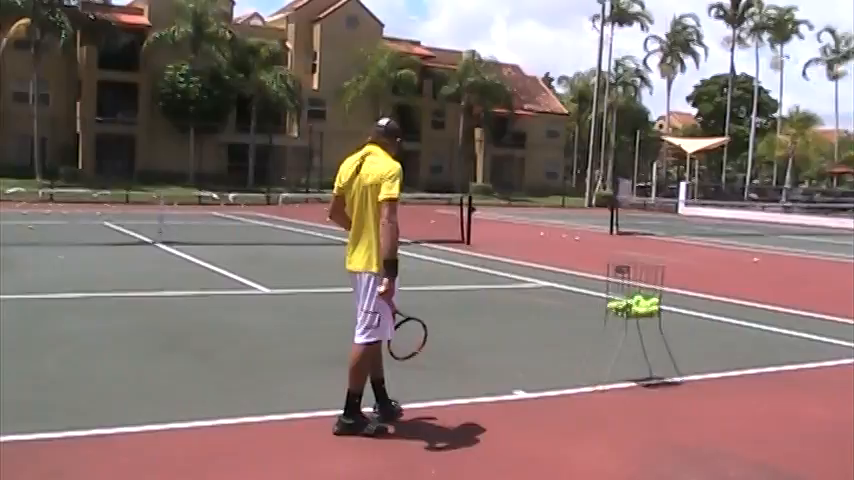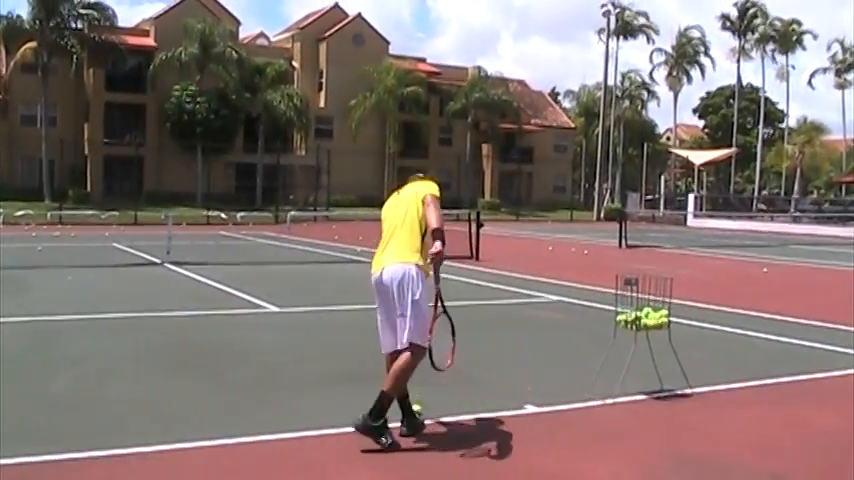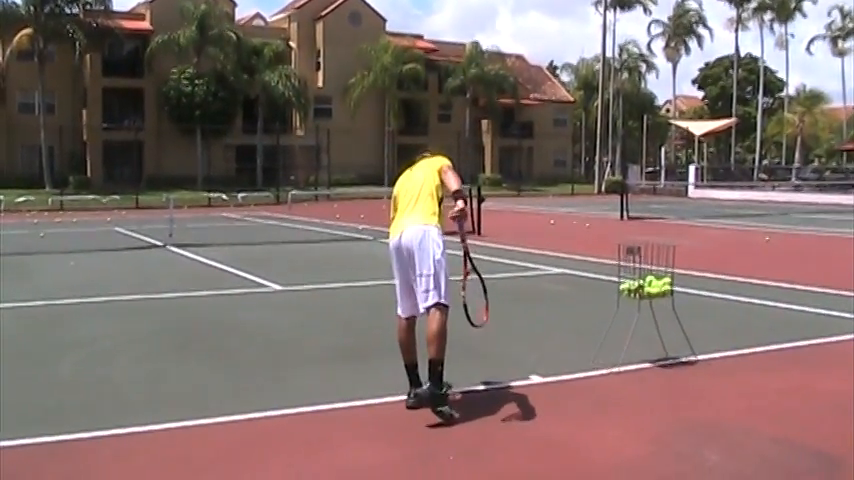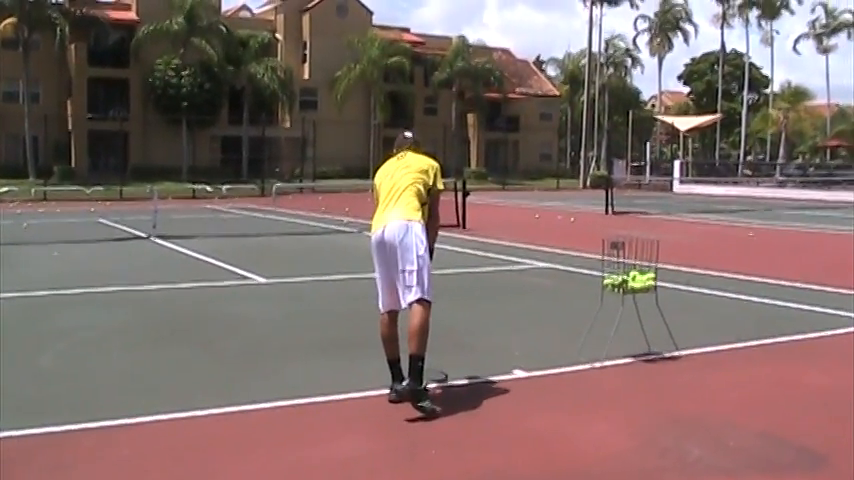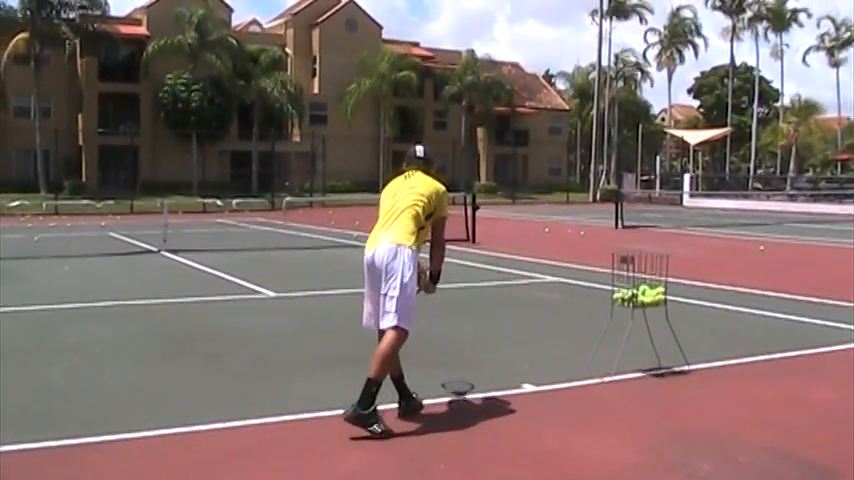
dt=1s
person 1, frame 1
left shoulder: (349, 164)
right shoulder: (389, 168)
left elbow: (335, 213)
right elbow: (388, 221)
right wrist: (390, 273)
left hip: (357, 259)
right hip: (375, 264)
left knee: (372, 335)
right knee: (367, 338)
left ankle: (382, 403)
right ankle: (350, 415)
person 1, frame 2
left shoulder: (392, 200)
right shoulder: (426, 187)
right elbow: (432, 206)
right wrist: (438, 238)
left hip: (380, 268)
right hip: (404, 268)
left knee: (394, 348)
right knee: (414, 347)
left ankle: (409, 417)
right ankle: (374, 417)
person 1, frame 3
left shoulder: (402, 179)
right shoulder: (438, 162)
right elbow: (449, 174)
right wrist: (459, 199)
left hip: (397, 236)
right hip: (423, 231)
left knee: (406, 314)
right knee: (437, 306)
left ankle: (415, 388)
right ankle: (434, 387)
person 1, frame 4
left shoulder: (383, 169)
right shoulder: (429, 164)
right elbow: (432, 215)
right wrist: (429, 249)
left hip: (379, 230)
right hip: (406, 226)
left knee: (388, 309)
right knee: (419, 302)
left ankle: (397, 382)
right ankle: (414, 383)
person 1, frame 5
left shoulder: (392, 185)
right shoulder: (437, 188)
right elbow: (437, 241)
left wrist: (417, 269)
right wrist: (434, 276)
left hip: (373, 249)
right hip: (397, 251)
left knee: (387, 329)
right knee: (396, 330)
left ankle: (406, 399)
right ankle: (363, 407)
